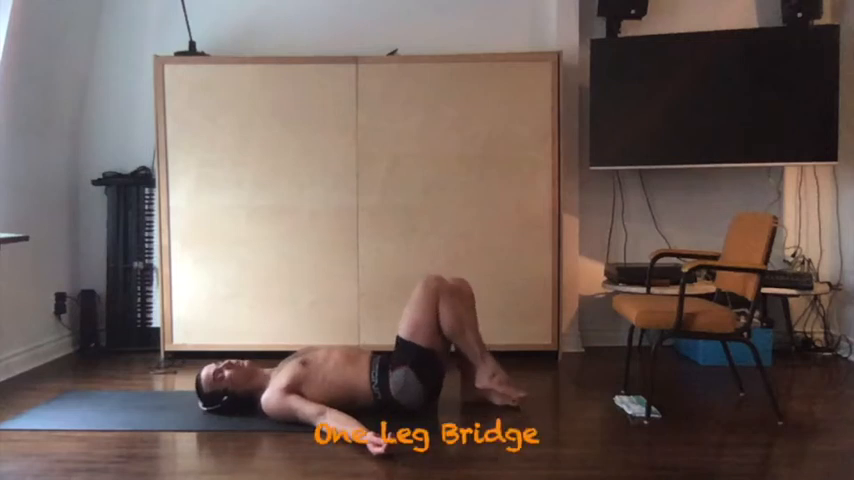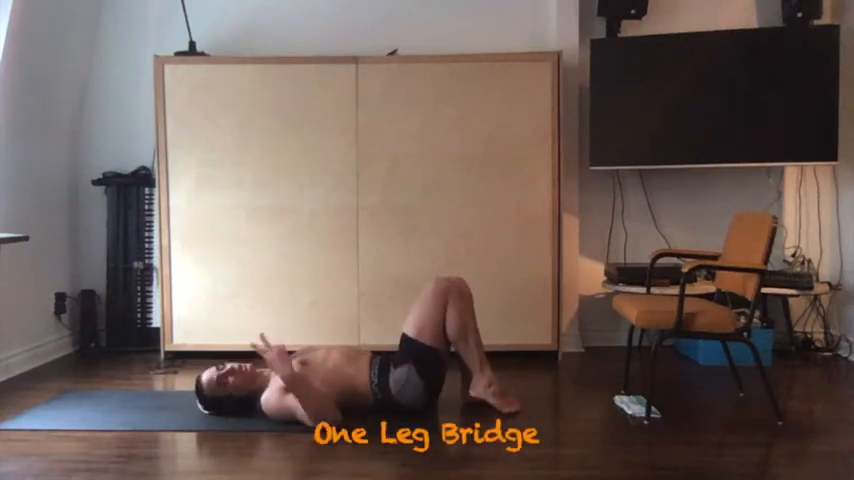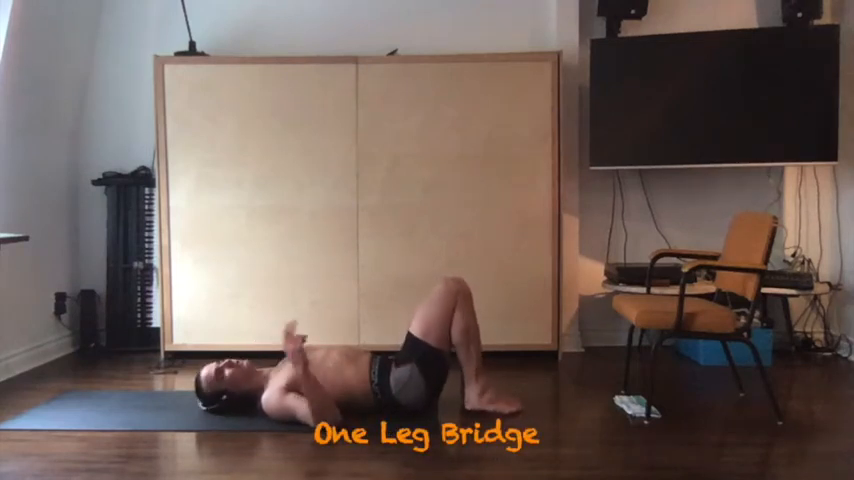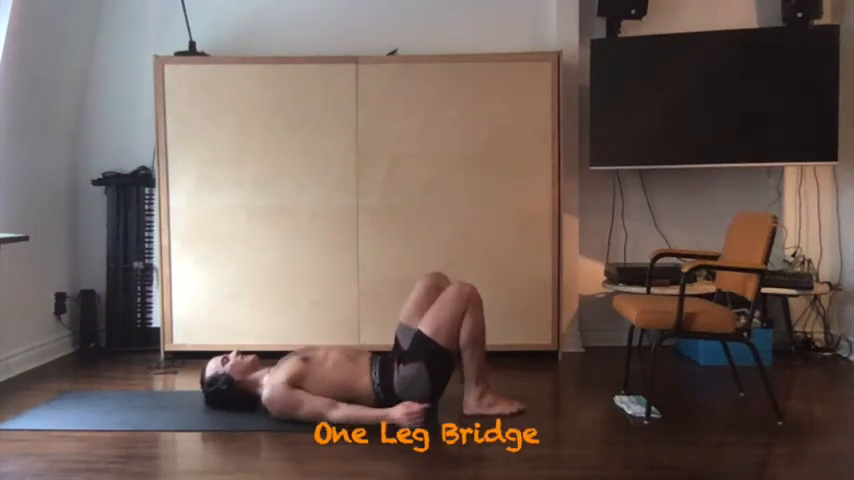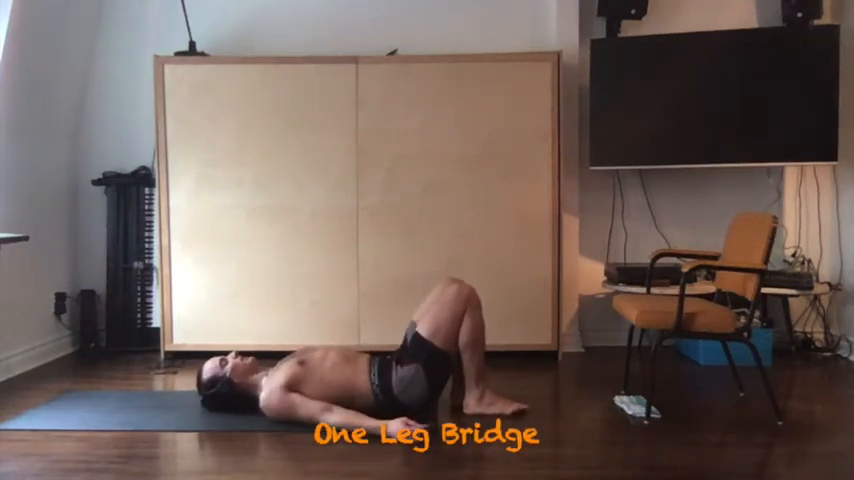
dt=1s
person 1, frame 1
left shoulder: (281, 372)
right shoulder: (272, 399)
right elbow: (321, 414)
right wrist: (365, 436)
left hip: (390, 366)
right hip: (403, 385)
left knee: (458, 287)
right knee: (432, 285)
left ankle: (473, 385)
right ankle: (488, 372)
person 1, frame 2
left shoulder: (276, 380)
right shoulder: (272, 399)
right elbow: (327, 418)
right wrist: (289, 378)
left hip: (390, 369)
right hip: (404, 384)
left knee: (455, 287)
right knee: (444, 289)
left ankle: (472, 387)
right ankle: (483, 381)
person 1, frame 3
left shoulder: (278, 373)
right shoulder: (273, 399)
right elbow: (329, 419)
right wrist: (300, 371)
left hip: (393, 368)
right hip: (404, 385)
left knee: (454, 289)
right knee: (452, 291)
left ankle: (473, 388)
right ankle: (477, 391)
person 1, frame 4
left shoulder: (277, 375)
right shoulder: (274, 395)
right elbow: (331, 411)
right wrist: (388, 414)
left hip: (392, 363)
right hip: (403, 383)
left knee: (434, 281)
right knee: (464, 294)
left ankle: (477, 380)
right ankle: (477, 397)
person 1, frame 5
left shoulder: (275, 376)
right shoulder: (272, 398)
right elbow: (326, 413)
right wrist: (386, 426)
left hip: (393, 365)
right hip: (402, 385)
left knee: (451, 285)
right knee: (463, 295)
left ankle: (461, 391)
right ankle: (478, 396)
